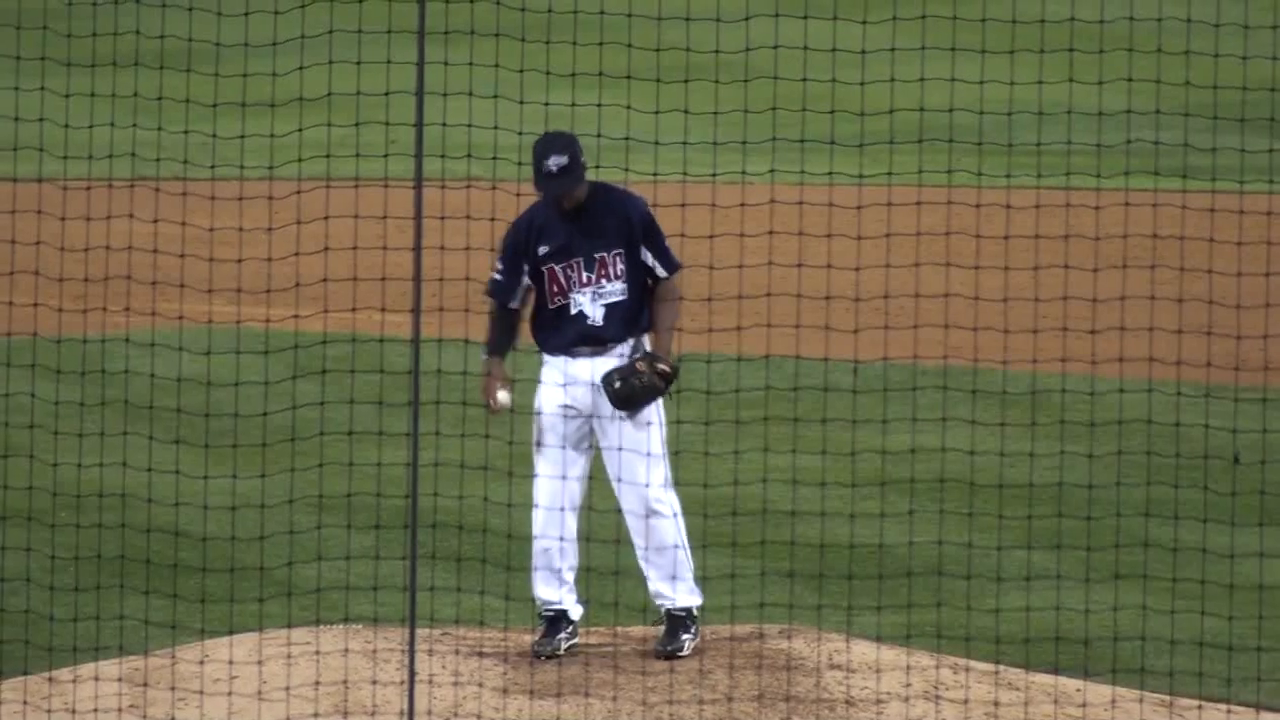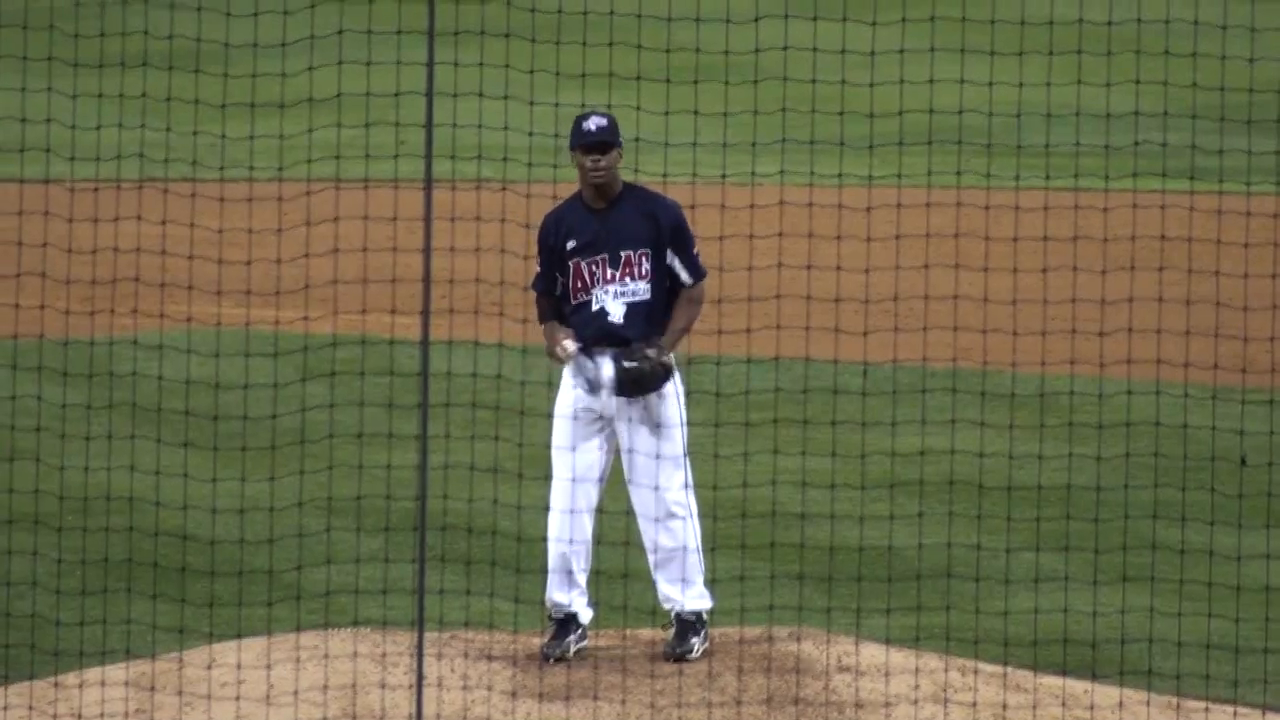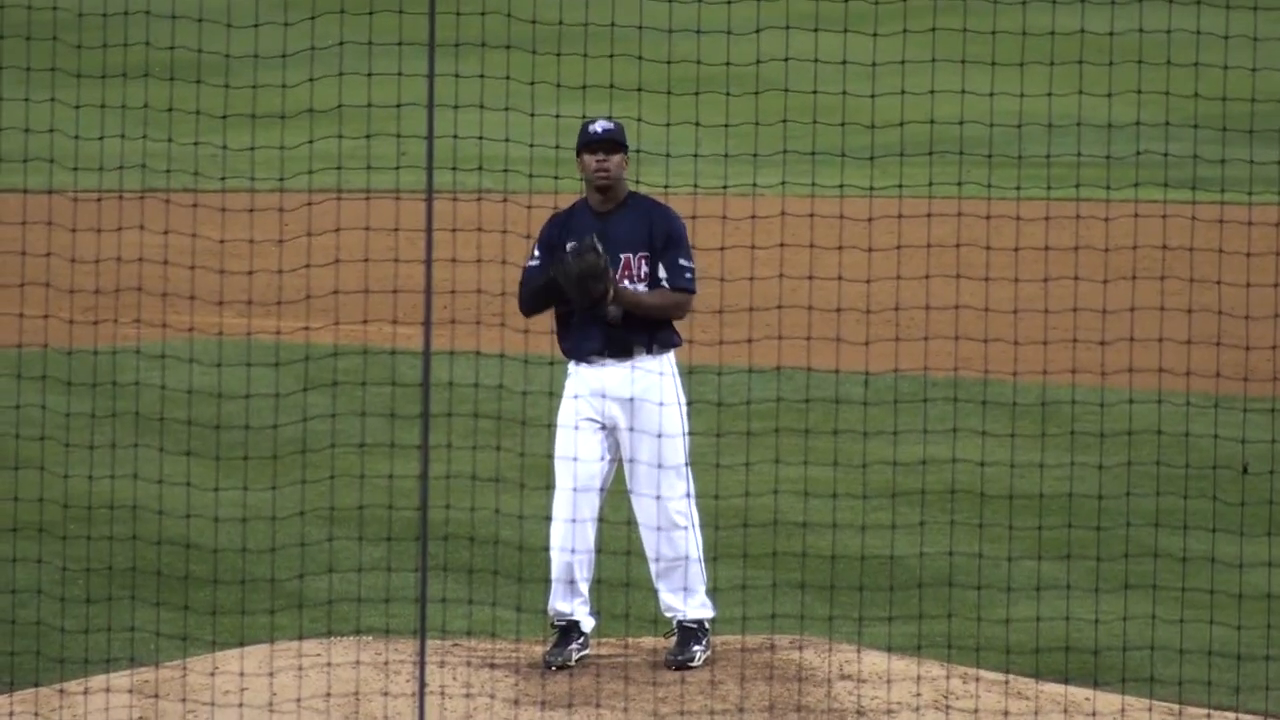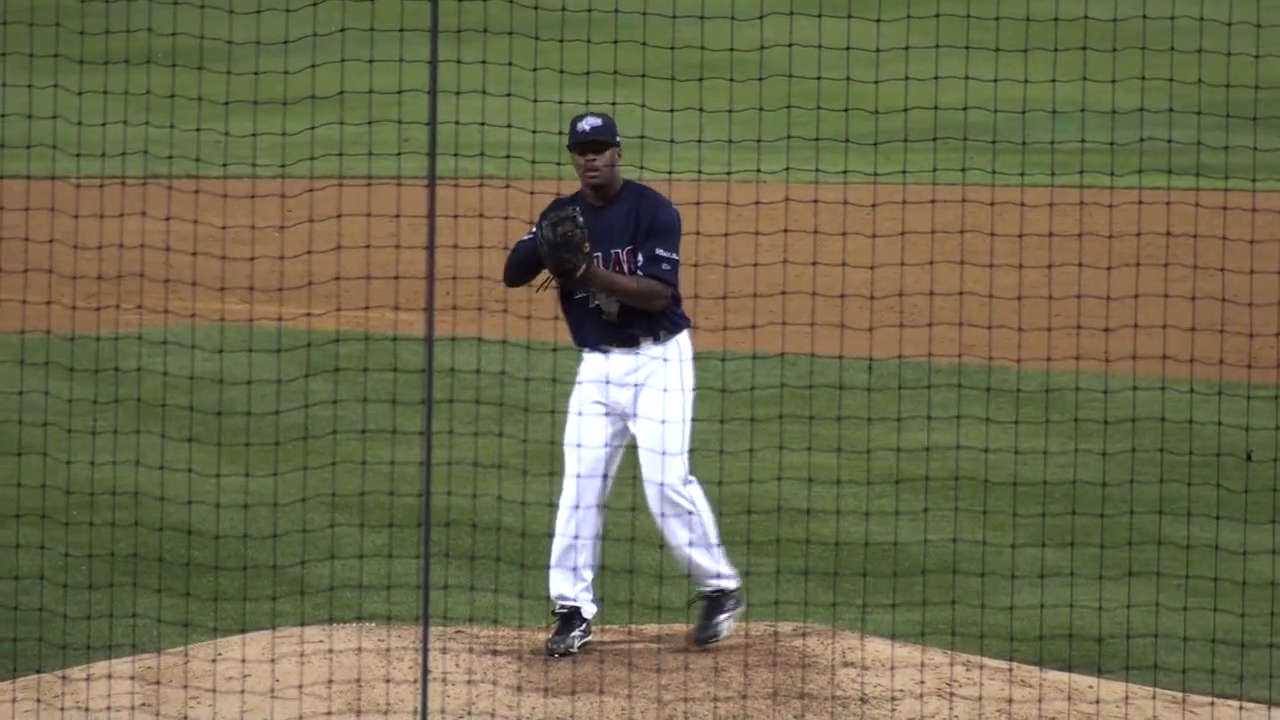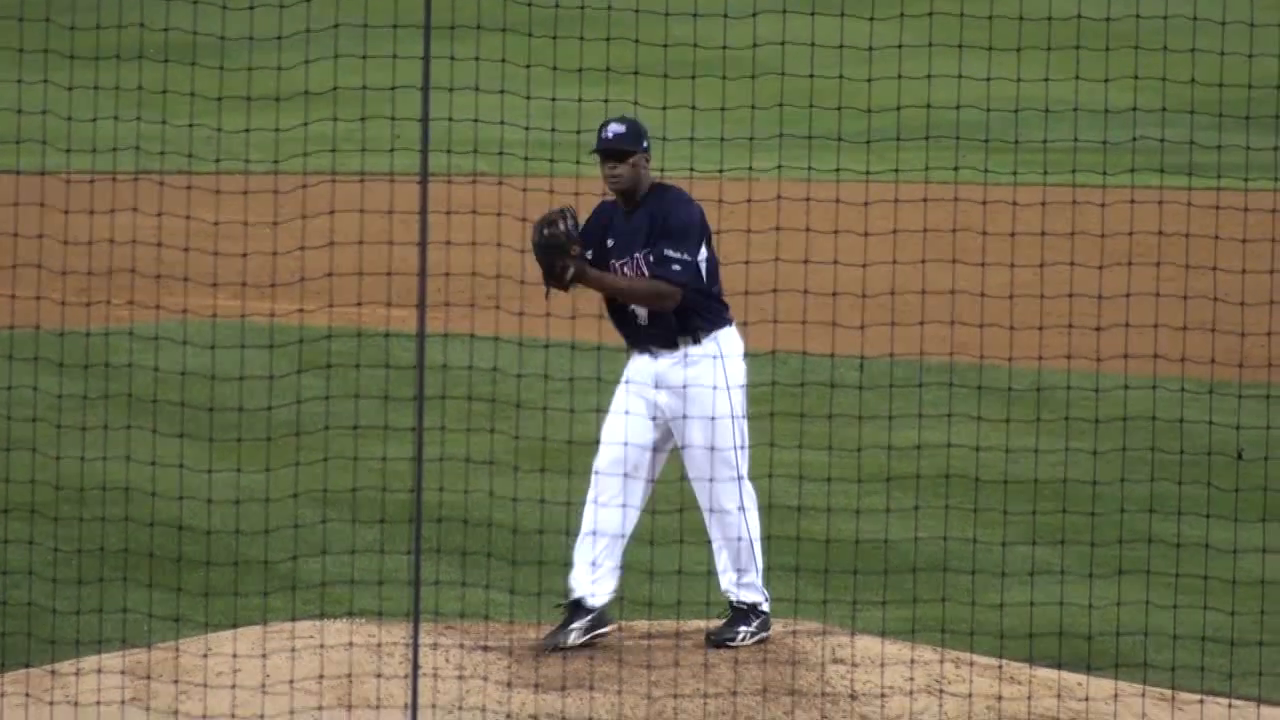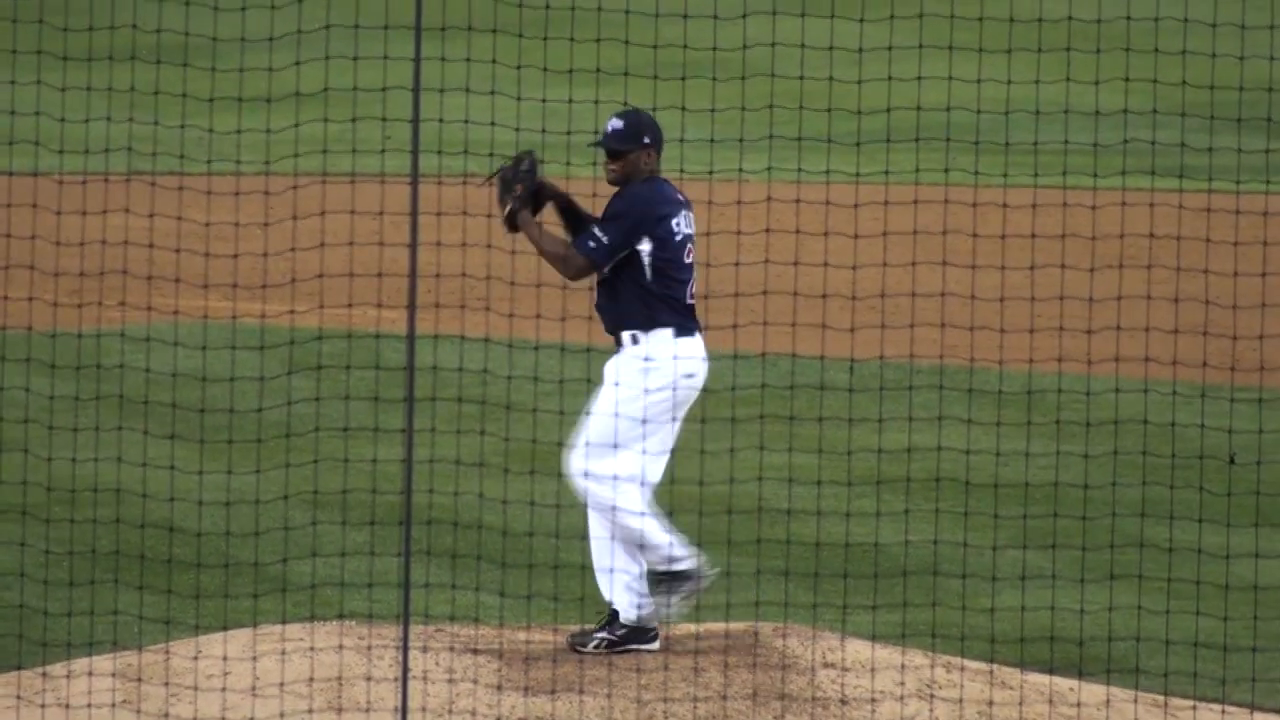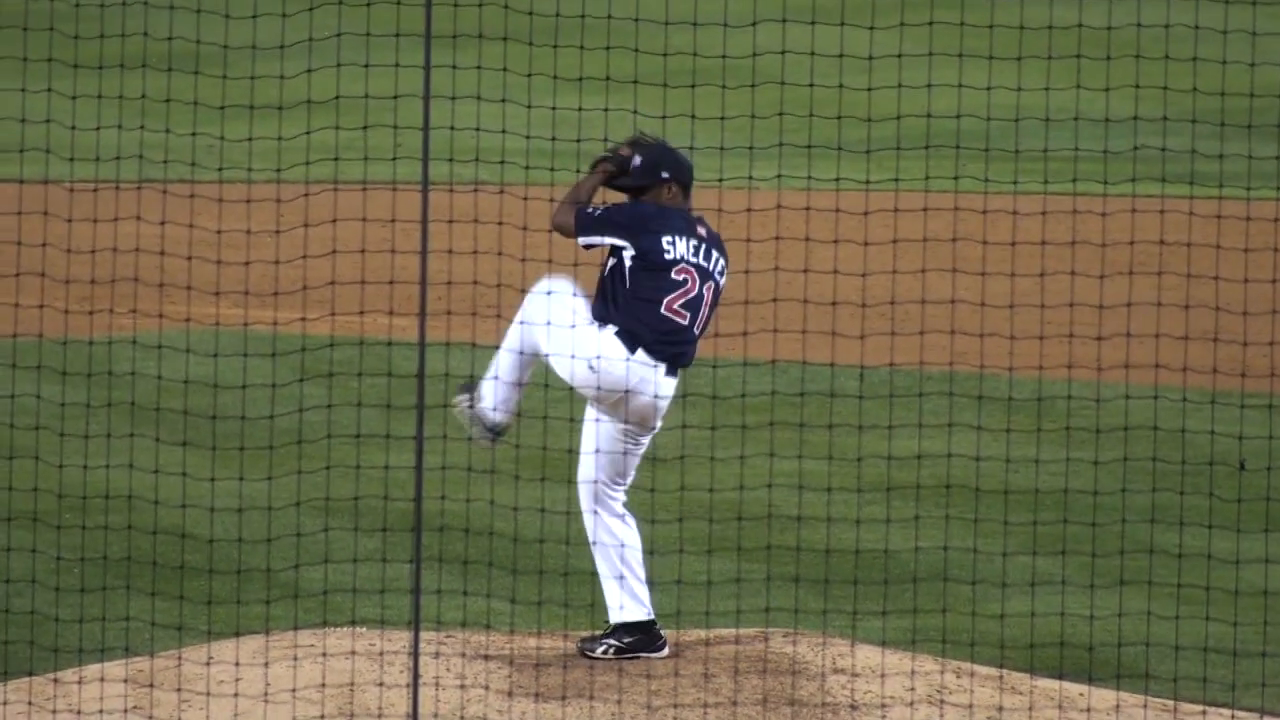
dt=0.4s
person 1, frame 1
left shoulder: (627, 211)
right shoulder: (526, 231)
left elbow: (666, 281)
right elbow: (506, 305)
left wrist: (661, 350)
right wrist: (495, 362)
left hip: (625, 364)
right hip: (561, 372)
left knee: (648, 491)
right knee: (553, 496)
left ankle: (681, 610)
right ankle: (560, 613)
person 1, frame 2
left shoulder: (659, 213)
right shoulder: (557, 225)
left elbow: (692, 289)
right elbow: (547, 298)
left wrist: (665, 347)
right wrist: (552, 330)
right hip: (584, 372)
left knee: (665, 495)
right knee: (568, 498)
left ankle: (690, 614)
right ankle: (570, 615)
person 1, frame 3
left shoulder: (660, 220)
right shoulder: (560, 227)
left elbow: (681, 300)
right elbow: (528, 302)
left wrist: (618, 294)
right wrist: (564, 278)
left hip: (649, 373)
right hip: (585, 379)
left knee: (667, 502)
right knee: (572, 504)
left ankle: (692, 622)
right ankle: (572, 623)
person 1, frame 4
left shoulder: (653, 209)
right shoulder: (561, 213)
left elbow: (657, 294)
right elbow: (513, 274)
left wrist: (590, 273)
right wrist: (542, 248)
left hip: (659, 359)
right hip: (598, 365)
left knee: (667, 481)
right knee: (580, 487)
left ankle: (720, 587)
right ankle: (574, 610)
person 1, frame 5
left shoulder: (678, 210)
right shoulder: (604, 218)
left elbow: (667, 294)
left wrist: (591, 276)
left hip: (705, 357)
right hip: (645, 365)
left knee: (722, 486)
right knee: (612, 478)
left ankle: (751, 605)
right ankle: (588, 602)
person 1, frame 6
left shoulder: (639, 200)
right shoulder: (663, 200)
left elbow: (577, 263)
right elbow: (596, 242)
left wrist: (528, 224)
right wrist: (558, 200)
left hip: (657, 357)
right hip: (645, 357)
left knee: (591, 468)
right knee: (617, 481)
left ankle: (674, 563)
right ankle: (631, 618)
person 1, frame 7
left shoulder: (645, 219)
right shoulder: (714, 247)
left elbow: (565, 220)
left wrist: (597, 174)
left hip: (608, 357)
right hip: (656, 387)
left knee: (548, 294)
right knee: (604, 497)
left ankle: (492, 411)
right ankle: (636, 626)
